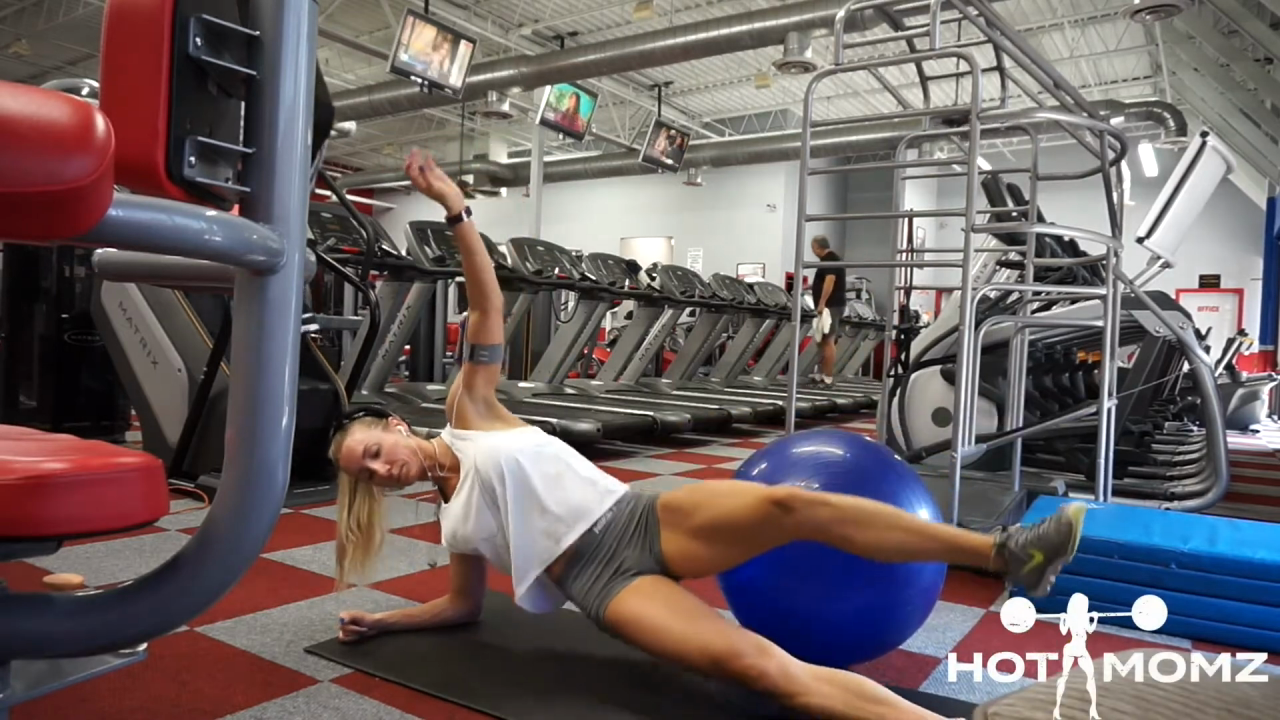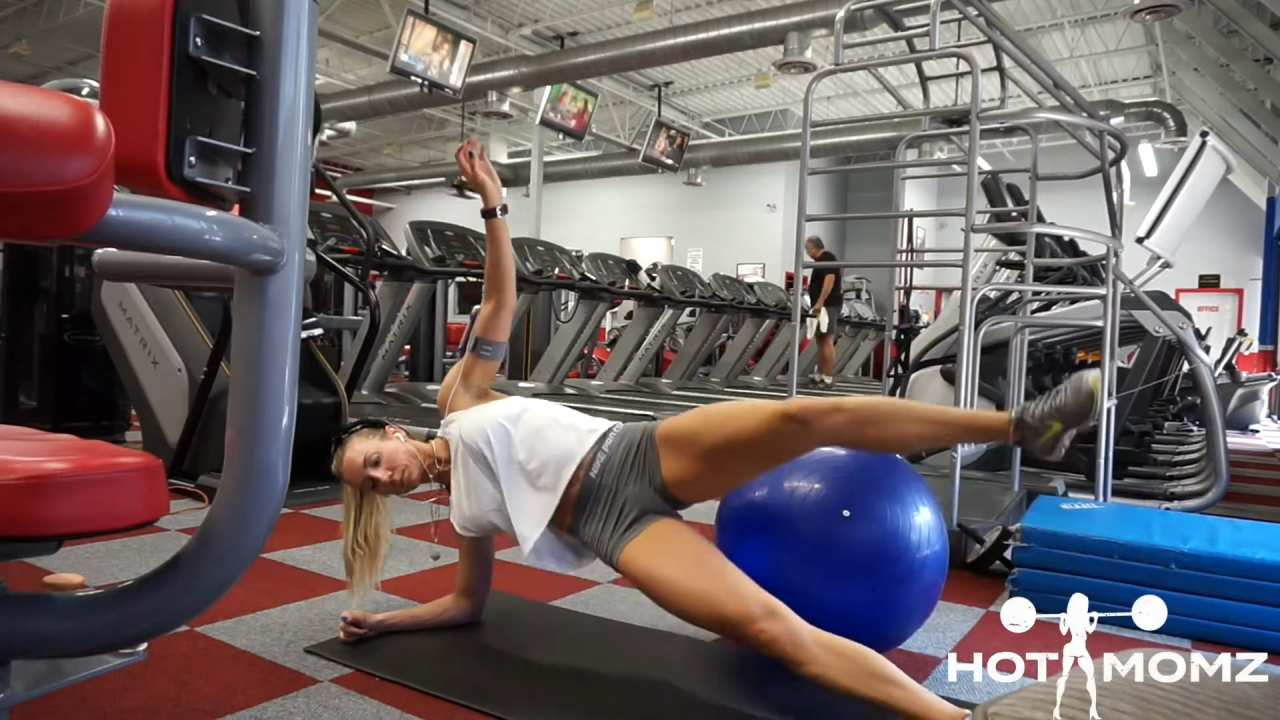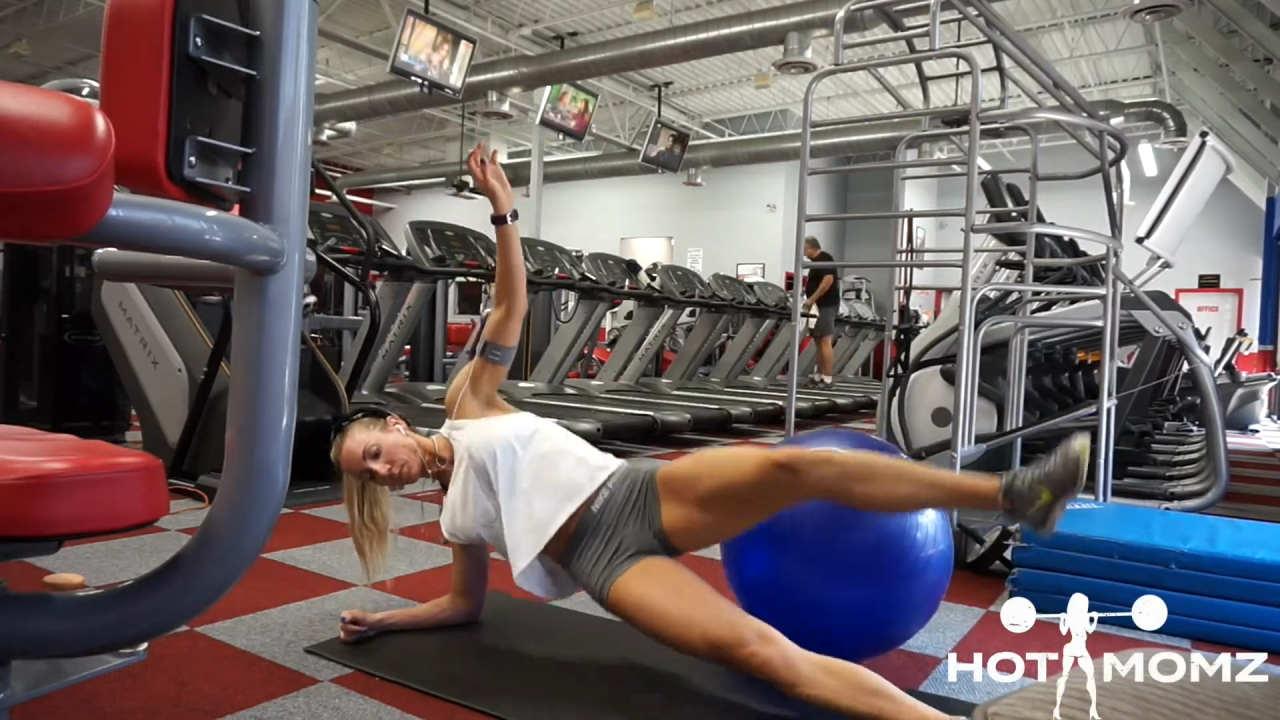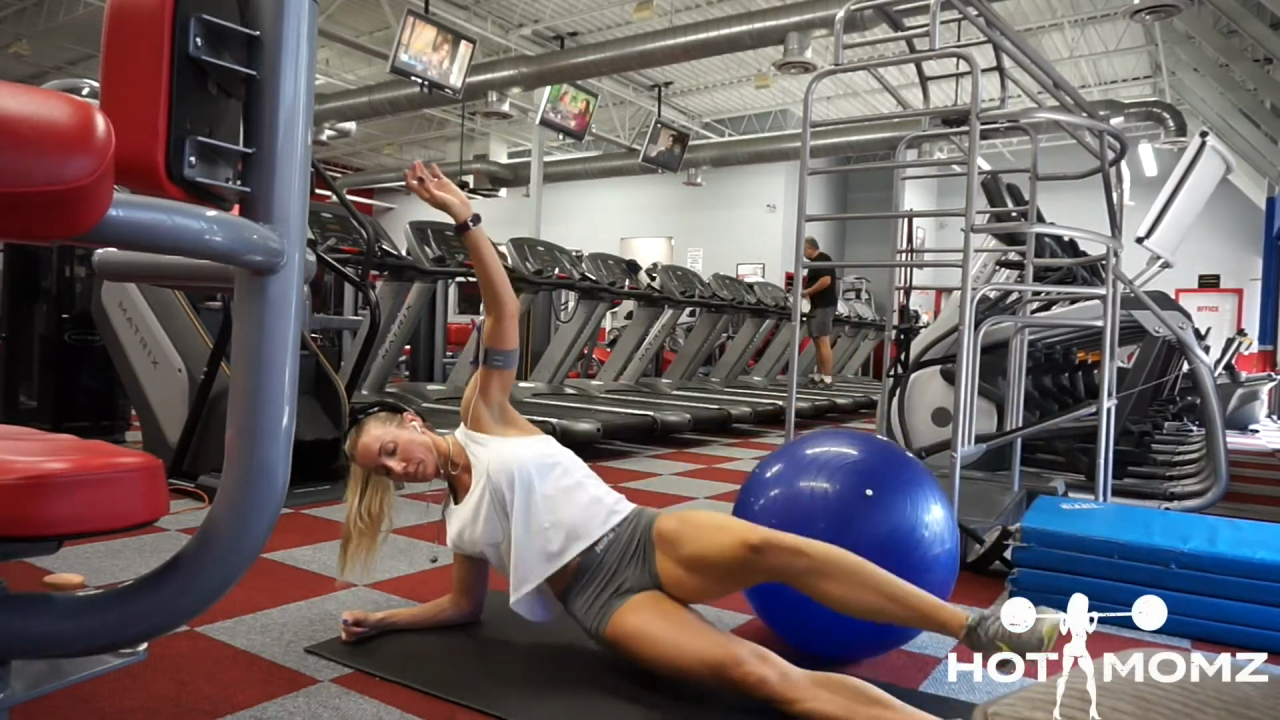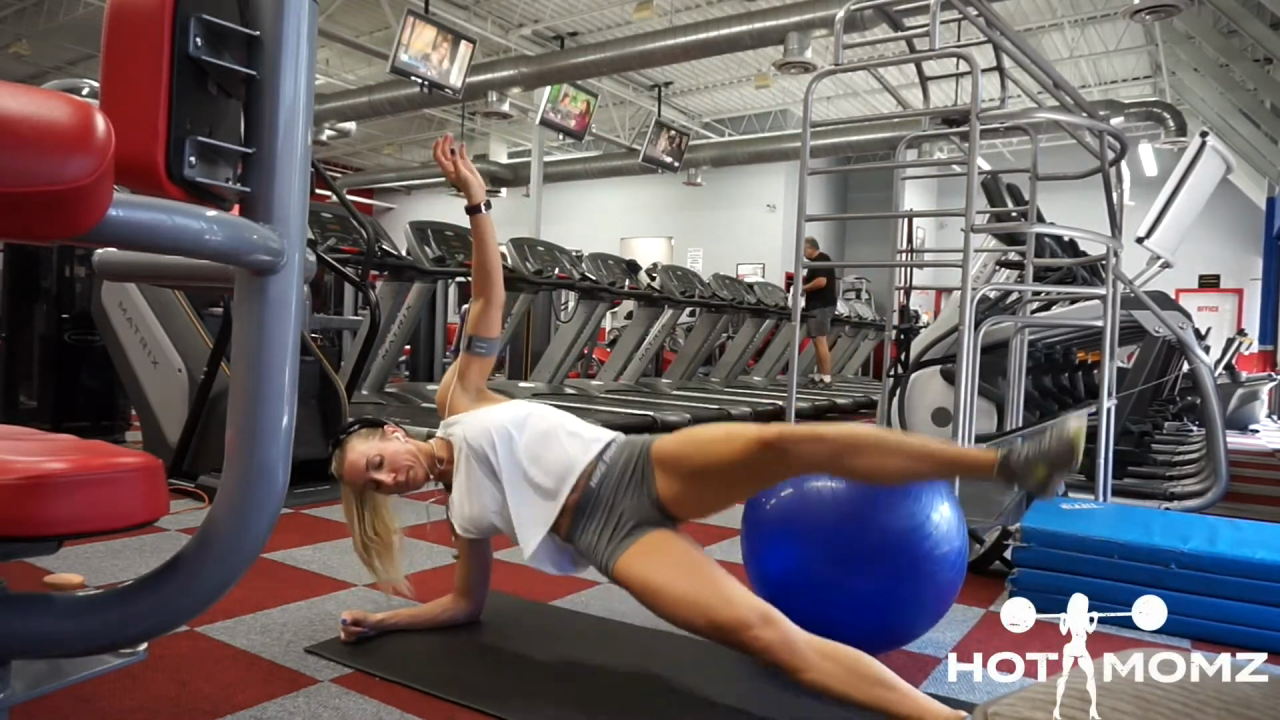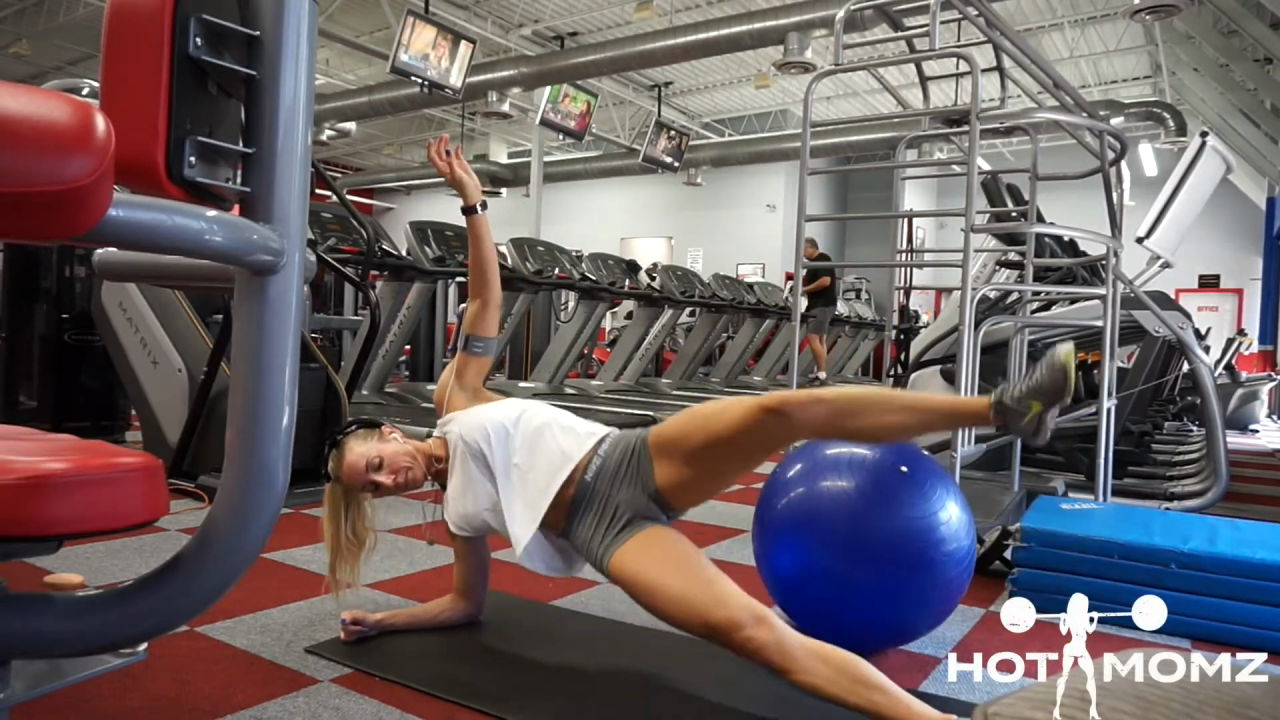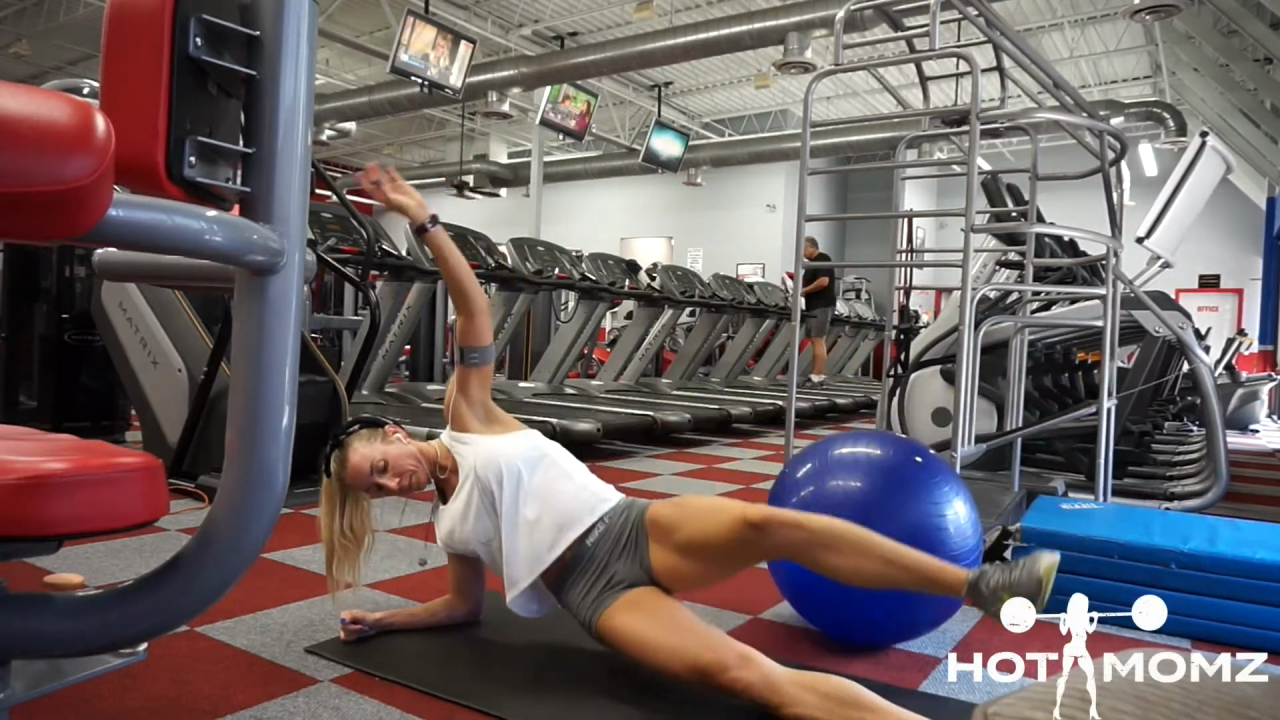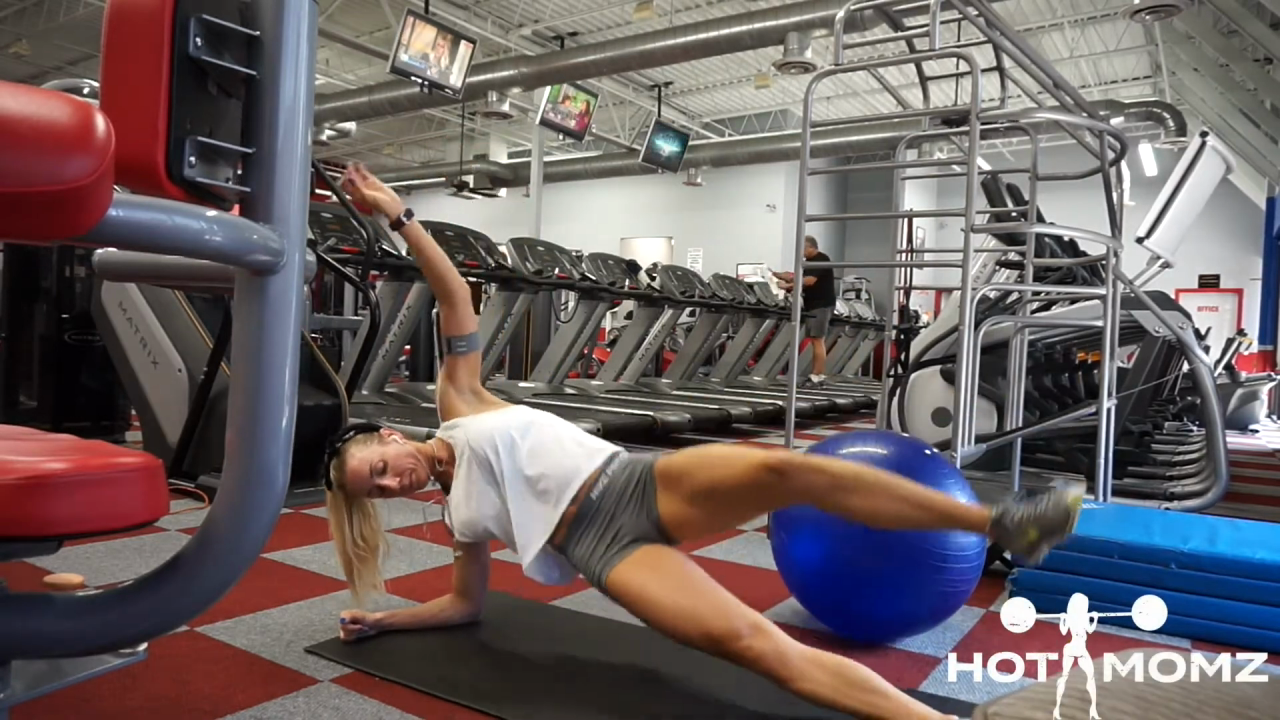
dt=0.3s
person 1, frame 1
left shoulder: (465, 411)
right shoulder: (454, 523)
left elbow: (488, 305)
right elbow: (463, 606)
left wrist: (457, 211)
right wrist: (376, 620)
left hip: (644, 518)
right hip: (608, 581)
left knee: (790, 506)
left ankle: (1008, 554)
person 1, frame 2
left shoulder: (459, 396)
right shoulder: (464, 508)
left elbow: (501, 296)
right elbow: (469, 602)
left wrist: (490, 202)
right wrist: (380, 621)
left hip: (644, 456)
right hip: (616, 522)
left knee: (804, 417)
right knee: (769, 627)
left ankle: (1016, 423)
person 1, frame 3
left shoulder: (465, 402)
right shoulder: (455, 517)
left elbow: (511, 304)
right elbow: (465, 605)
left wrist: (502, 212)
right wrist: (379, 620)
left hip: (638, 498)
right hip: (608, 562)
left knee: (789, 466)
right knee: (761, 653)
left ankle: (1005, 492)
person 1, frame 4
left shoulder: (483, 414)
right shoulder: (460, 523)
left elbow: (504, 311)
right elbow: (465, 605)
left wrist: (463, 217)
right wrist: (380, 619)
left hip: (638, 536)
right hip: (605, 600)
left knee: (766, 547)
left ankle: (974, 624)
person 1, frame 5
left shoulder: (457, 397)
right shoulder: (459, 507)
left elbow: (490, 295)
right elbow: (467, 604)
left wrist: (474, 200)
right wrist: (380, 620)
left hip: (640, 466)
right hip: (615, 530)
left knee: (783, 444)
right knee: (767, 635)
left ankle: (1007, 463)
person 1, frame 6
left shoulder: (454, 397)
right shoulder: (456, 506)
left elbow: (486, 296)
right elbow: (467, 603)
left wrist: (469, 200)
right wrist: (380, 621)
left hip: (632, 461)
right hip: (609, 527)
left knee: (785, 410)
right knee: (758, 634)
left ankle: (999, 407)
person 1, frame 7
left shoulder: (467, 413)
right shoulder: (449, 526)
left elbow: (475, 306)
right elbow: (464, 607)
left wrist: (424, 221)
right wrist: (380, 622)
left hip: (637, 528)
right hip: (601, 589)
left knee: (768, 523)
left ankle: (978, 585)
person 1, frame 8
left shoulder: (456, 402)
right shoulder: (458, 513)
left elbow: (455, 297)
right elbow: (467, 604)
left wrist: (397, 215)
right wrist: (378, 621)
left hip: (641, 484)
right hip: (609, 547)
left knee: (788, 469)
right knee: (756, 643)
left ankle: (1000, 521)
